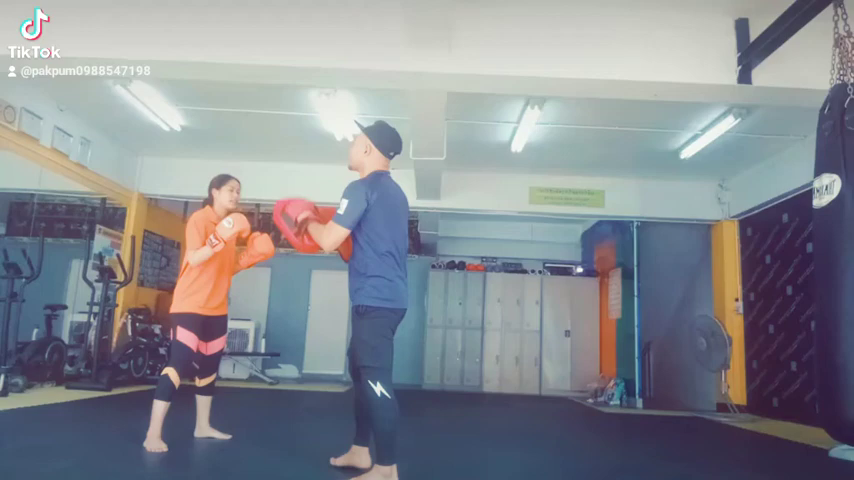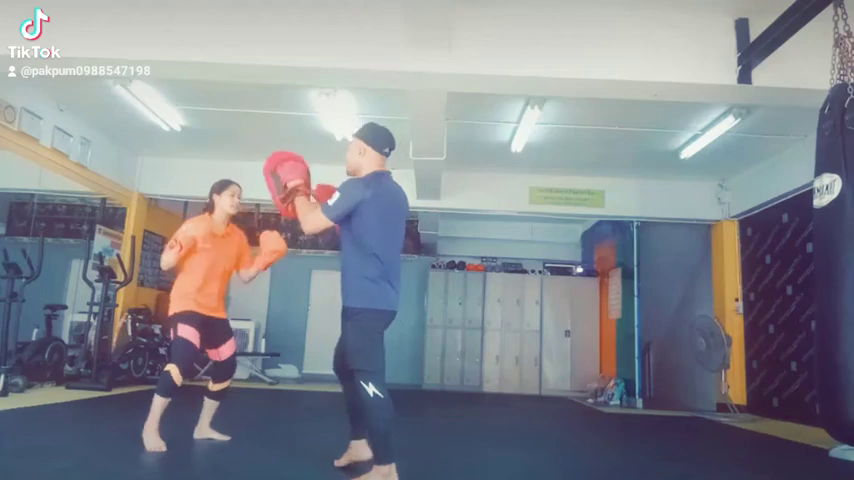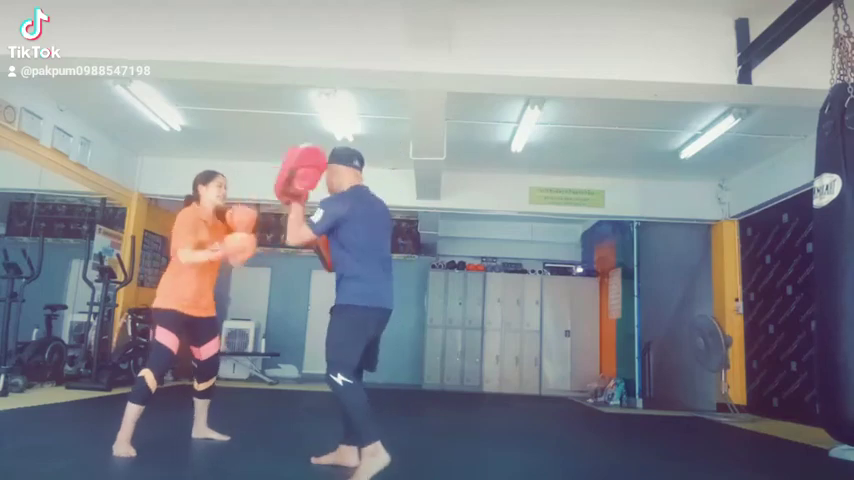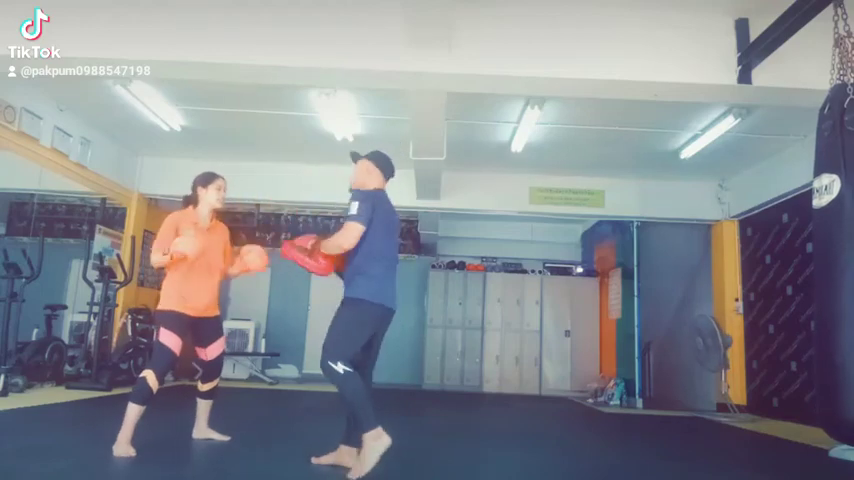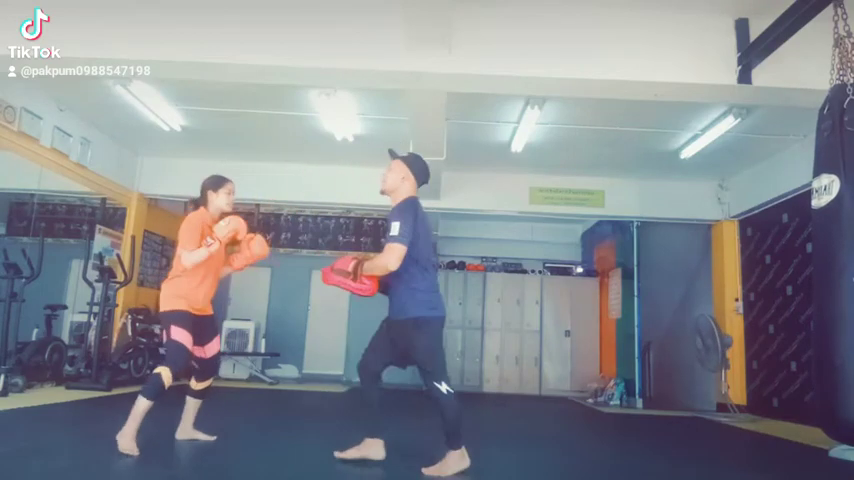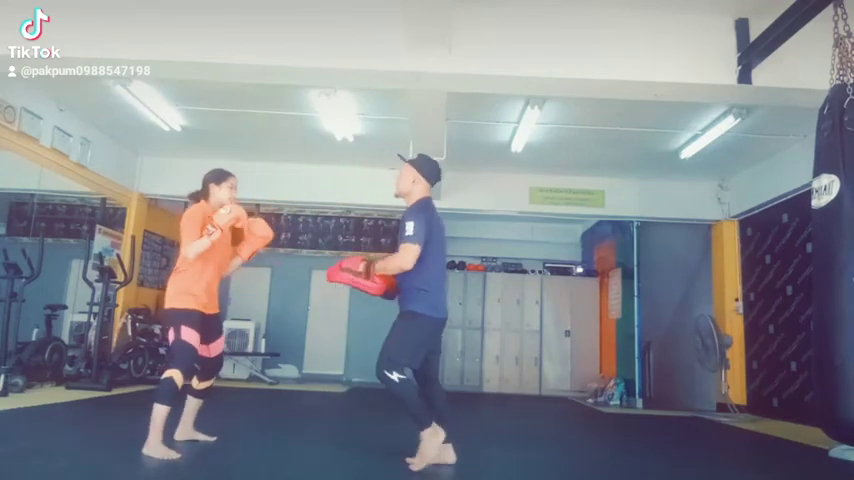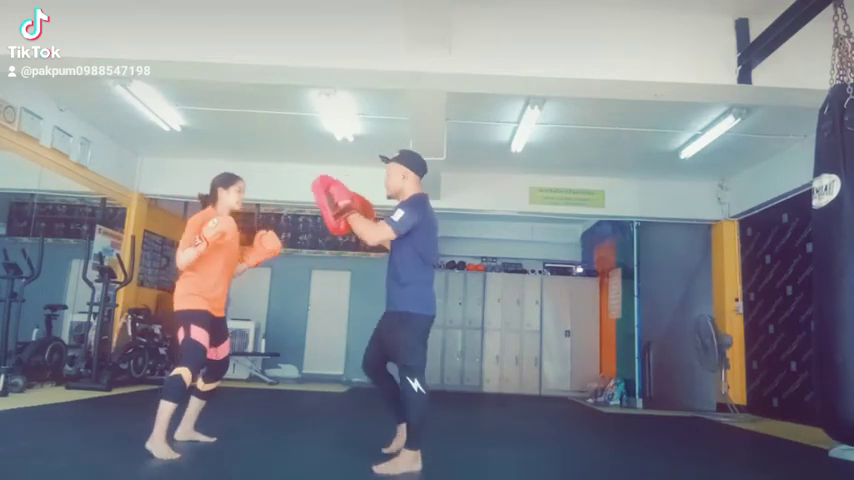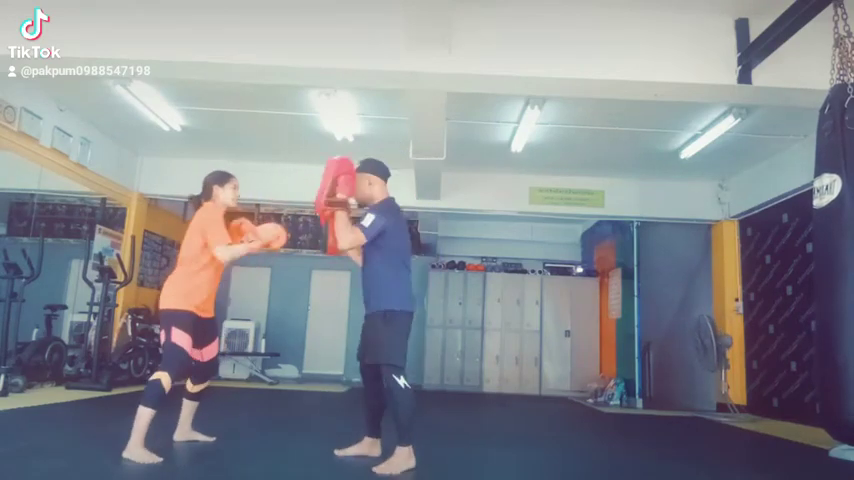
dt=0.4s
person 1, frame 1
left shoulder: (361, 189)
right shoulder: (393, 191)
left elbow: (329, 242)
left wrist: (308, 220)
right wrist: (329, 220)
left hip: (374, 300)
right hip: (389, 298)
left knee: (376, 381)
right knee: (362, 373)
right ankle: (361, 450)
person 1, frame 2
left shoulder: (362, 187)
right shoulder: (393, 191)
left elbow: (311, 224)
left wrist: (297, 190)
right wrist: (331, 201)
left hip: (366, 302)
right hip: (378, 299)
left knee: (369, 381)
right knee: (346, 367)
right ankle: (360, 442)
person 1, frame 3
left shoulder: (338, 204)
right shoulder: (379, 207)
left elbow: (295, 236)
left wrist: (297, 199)
right wrist: (325, 241)
left hip: (355, 302)
right hip: (381, 303)
left knee: (339, 374)
right knee: (350, 374)
left ankle: (373, 449)
right ankle: (349, 448)
person 1, frame 4
left shoulder: (365, 197)
right shoulder: (388, 208)
left elbow: (348, 240)
left wrist: (317, 247)
right wrist: (333, 256)
left hip: (364, 298)
right hip: (382, 301)
left knee: (334, 363)
right knee: (356, 373)
left ankle: (372, 434)
right ankle: (349, 448)
person 1, frame 5
left shoulder: (403, 212)
right shoulder: (408, 211)
left elbow: (390, 262)
left wrist: (359, 267)
right wrist: (368, 274)
left hip: (421, 314)
right hip: (402, 314)
left knee: (434, 381)
right knee: (367, 368)
left ankle: (457, 452)
right ankle: (374, 442)
person 1, frame 6
left shoulder: (417, 213)
right shoulder: (425, 213)
left elbow: (405, 261)
left wrist: (372, 268)
right wrist: (386, 273)
left hip: (420, 310)
right hip: (430, 309)
left knee: (388, 369)
right knee: (427, 377)
left ankle: (430, 430)
right ankle: (443, 447)
person 1, frame 7
left shoulder: (415, 208)
right shoulder: (406, 212)
left elbow: (374, 234)
right elbow: (391, 244)
left wrist: (348, 213)
right wrist: (359, 216)
left hip: (411, 309)
right hip: (397, 307)
left knee: (410, 376)
right knee: (372, 363)
left ankle: (411, 454)
right ankle: (405, 425)
person 1, frame 8
left shoulder: (382, 211)
right shoulder: (383, 214)
left elbow: (346, 242)
right elbow: (362, 258)
left wrist: (339, 208)
right wrist: (342, 223)
left hip: (393, 308)
right hip: (380, 308)
left knee: (392, 374)
right knee: (370, 371)
left ankle: (405, 451)
right ankle: (371, 440)
person 2, frame 1
left shoulder: (231, 223)
right shoulder: (199, 219)
right elbow: (194, 260)
left wrist: (252, 256)
right wrist: (221, 238)
left hip: (216, 307)
right hip: (190, 304)
left knee: (209, 365)
right knee: (180, 362)
left ankle: (203, 426)
right ankle: (153, 434)
person 2, frame 2
left shoulder: (238, 236)
right shoulder: (194, 225)
left elbow: (245, 274)
right elbow: (165, 263)
left wrist: (267, 257)
right wrist: (182, 241)
left hip: (214, 310)
right hip: (187, 305)
left knee: (225, 367)
right knee: (183, 360)
left ankle: (203, 427)
right ankle: (151, 427)
person 2, frame 3
left shoulder: (217, 223)
right shoulder: (188, 216)
right elbow: (188, 256)
right wrist: (225, 249)
left hip: (203, 309)
right hip: (173, 304)
left knee: (210, 366)
right knee: (159, 364)
left ankle: (201, 427)
right ankle: (123, 438)
person 2, frame 4
left shoulder: (220, 229)
right shoulder: (177, 219)
left elbow: (227, 268)
right elbow: (155, 259)
left wrist: (246, 263)
right wrist: (172, 252)
left hip: (208, 309)
right hip: (176, 305)
left knee: (213, 367)
right knee: (160, 364)
left ankle: (201, 427)
right ankle: (123, 438)
person 2, frame 5
left shoulder: (219, 225)
right shoulder: (195, 221)
right elbow: (187, 261)
left wrist: (244, 256)
right wrist: (218, 240)
left hip: (201, 307)
right hip: (176, 303)
left knee: (209, 366)
right knee: (175, 363)
left ankle: (186, 427)
right ankle: (128, 432)
person 2, frame 6
left shoulder: (226, 220)
right shoulder: (195, 213)
right elbow: (191, 252)
left wrist: (250, 245)
right wrist: (218, 228)
left hip: (208, 304)
right hip: (183, 300)
left knee: (211, 364)
right knee: (182, 363)
left ankle: (185, 428)
right ankle: (153, 441)
person 2, frame 7
left shoulder: (231, 226)
right shoulder: (200, 220)
right elbow: (182, 261)
left wrist: (257, 254)
right wrist: (205, 239)
left hip: (214, 306)
right hip: (192, 301)
left knee: (217, 366)
right knee: (191, 363)
left ankle: (185, 429)
right ankle: (157, 437)
person 2, frame 8
left shoulder: (216, 220)
right shoulder: (207, 214)
left elbow: (217, 260)
right elbow: (223, 255)
left wrist: (247, 241)
right wrist: (256, 242)
left hip: (203, 306)
right hip: (179, 303)
left knee: (206, 367)
right knee: (174, 367)
left ankle: (184, 429)
right ankle: (135, 444)
